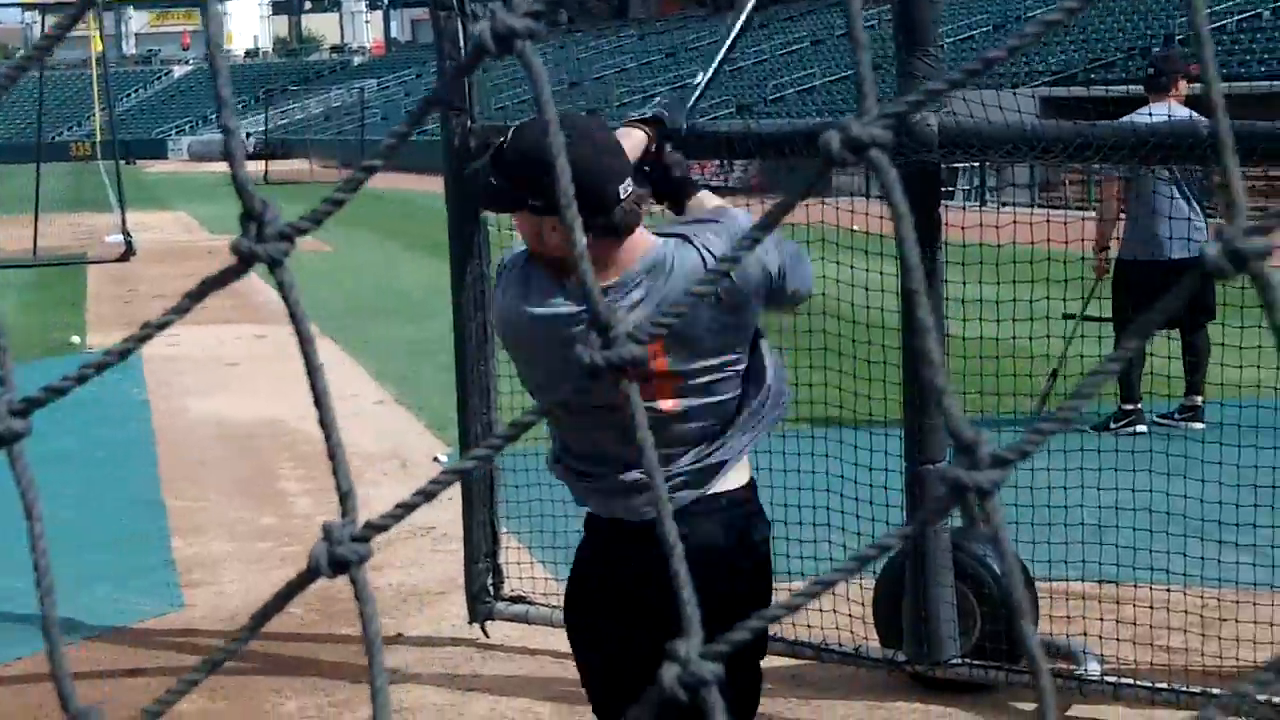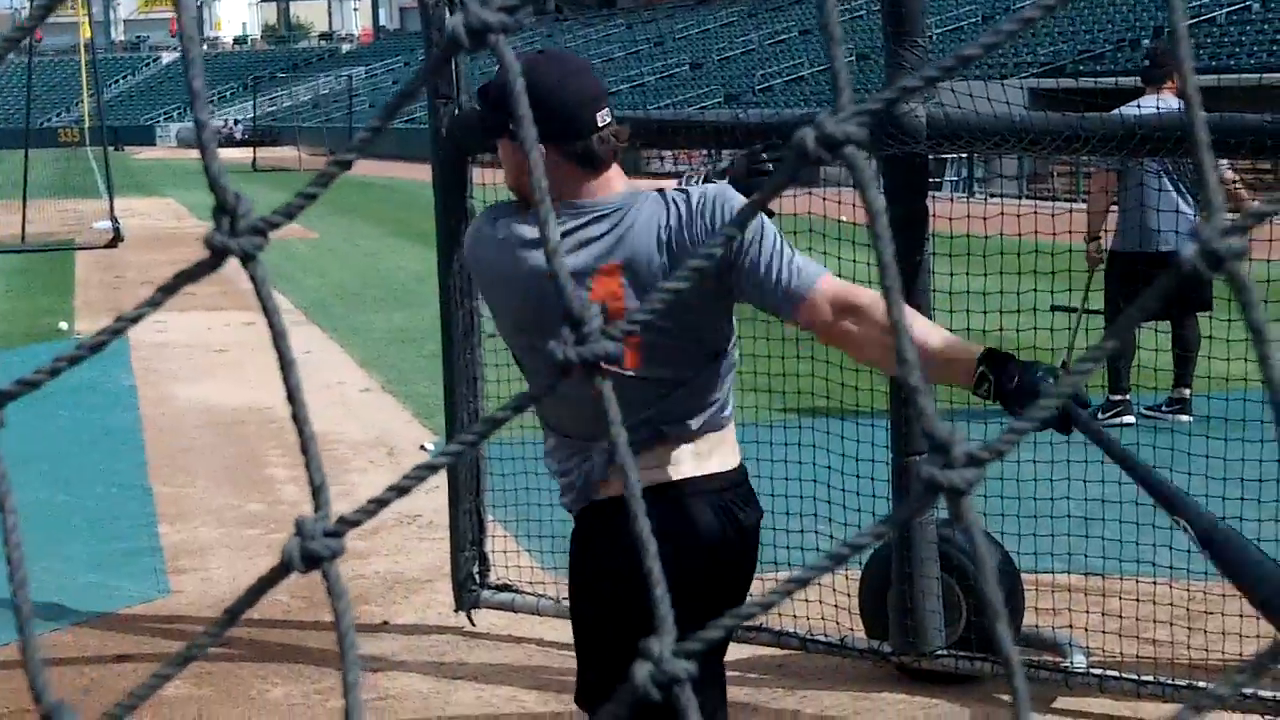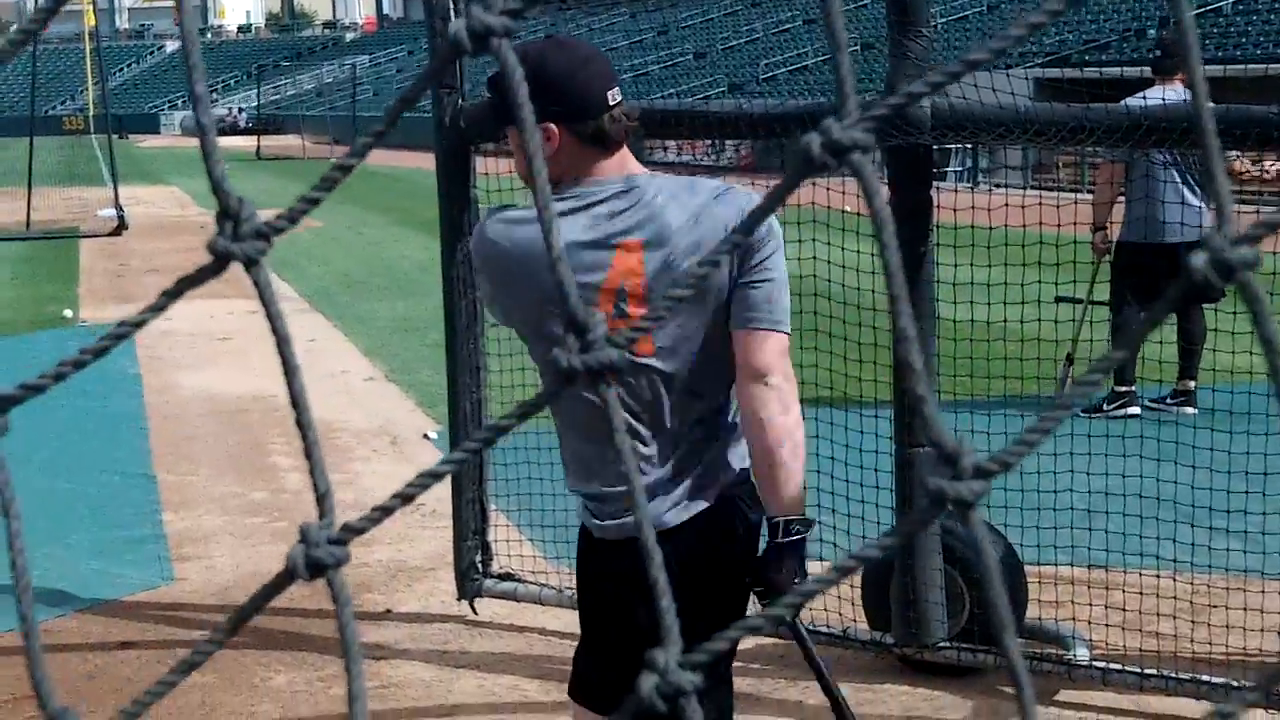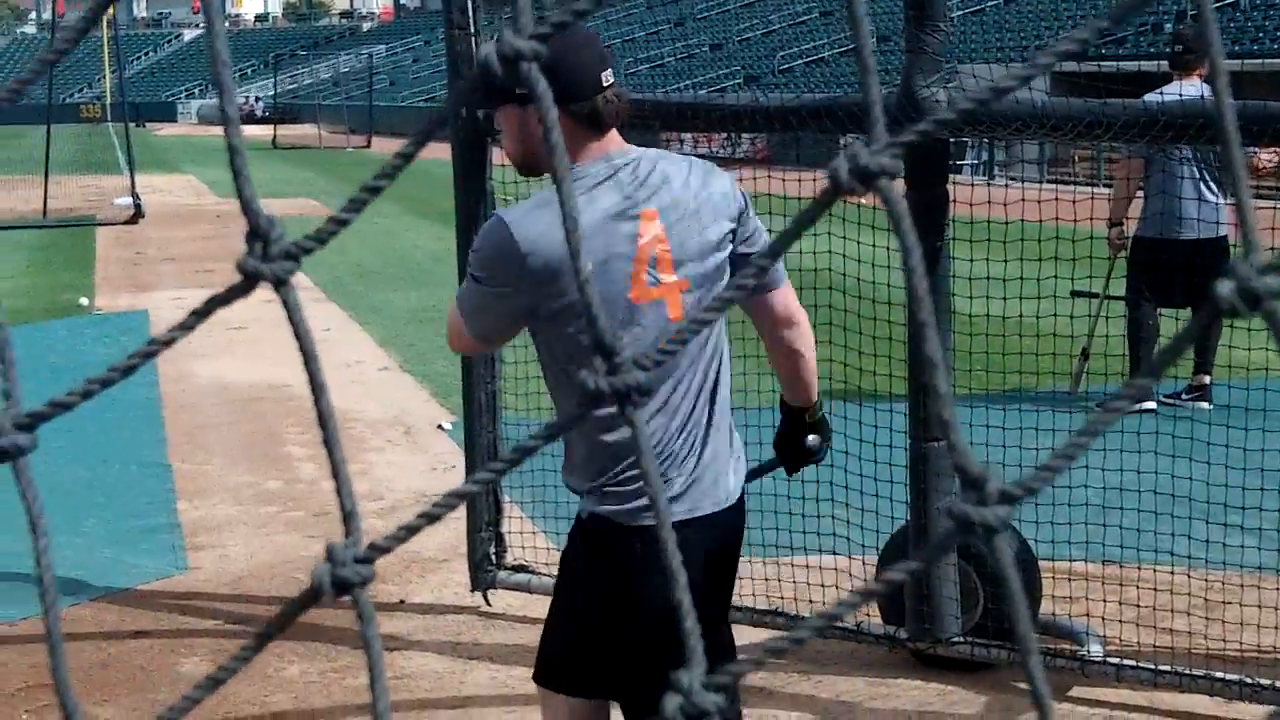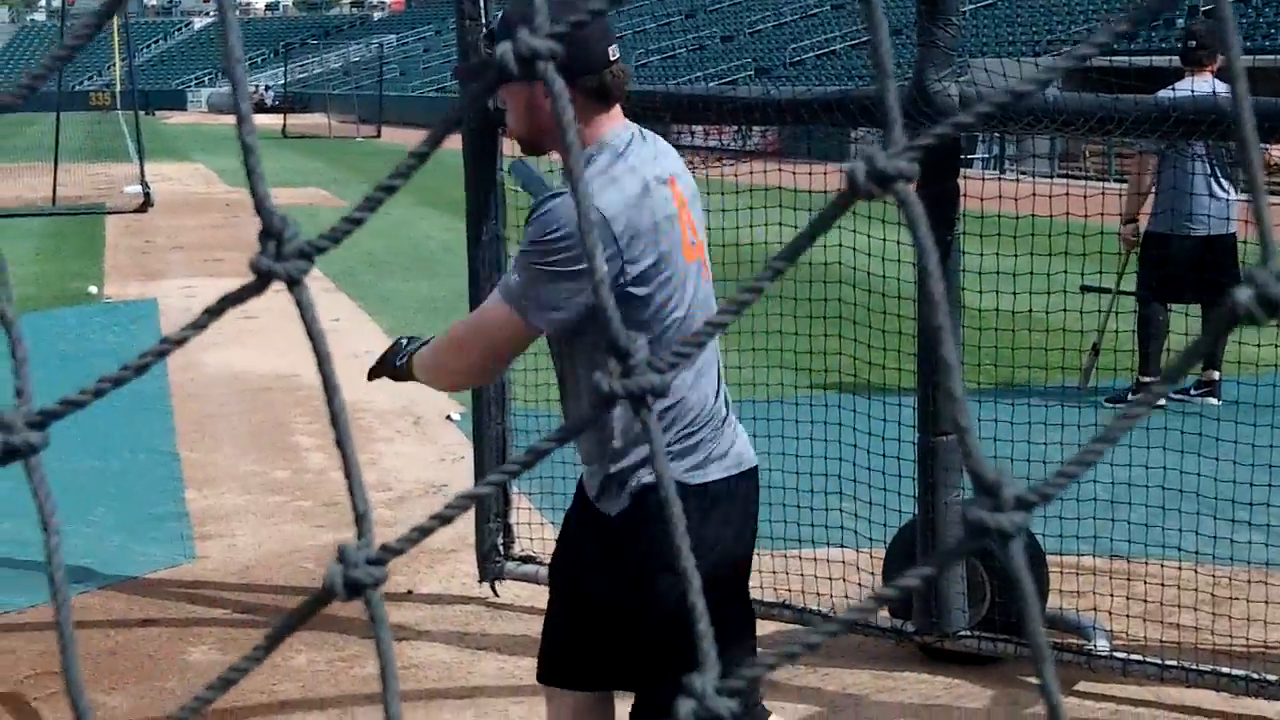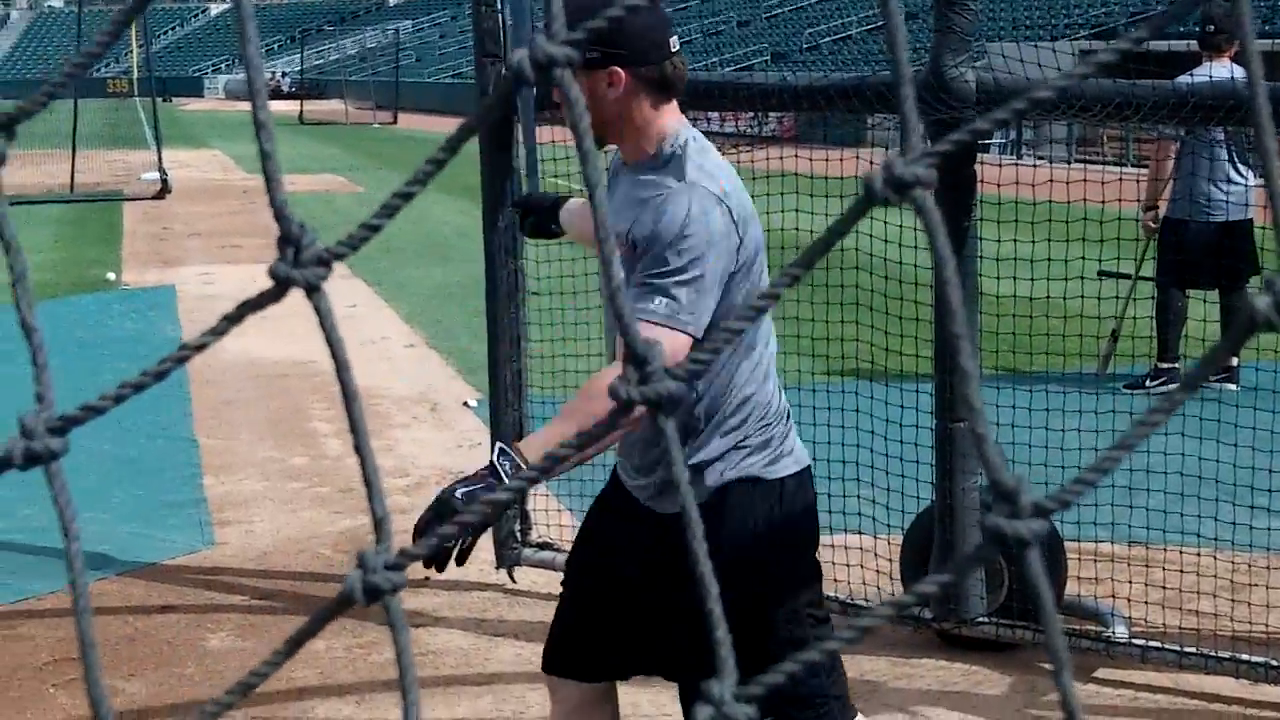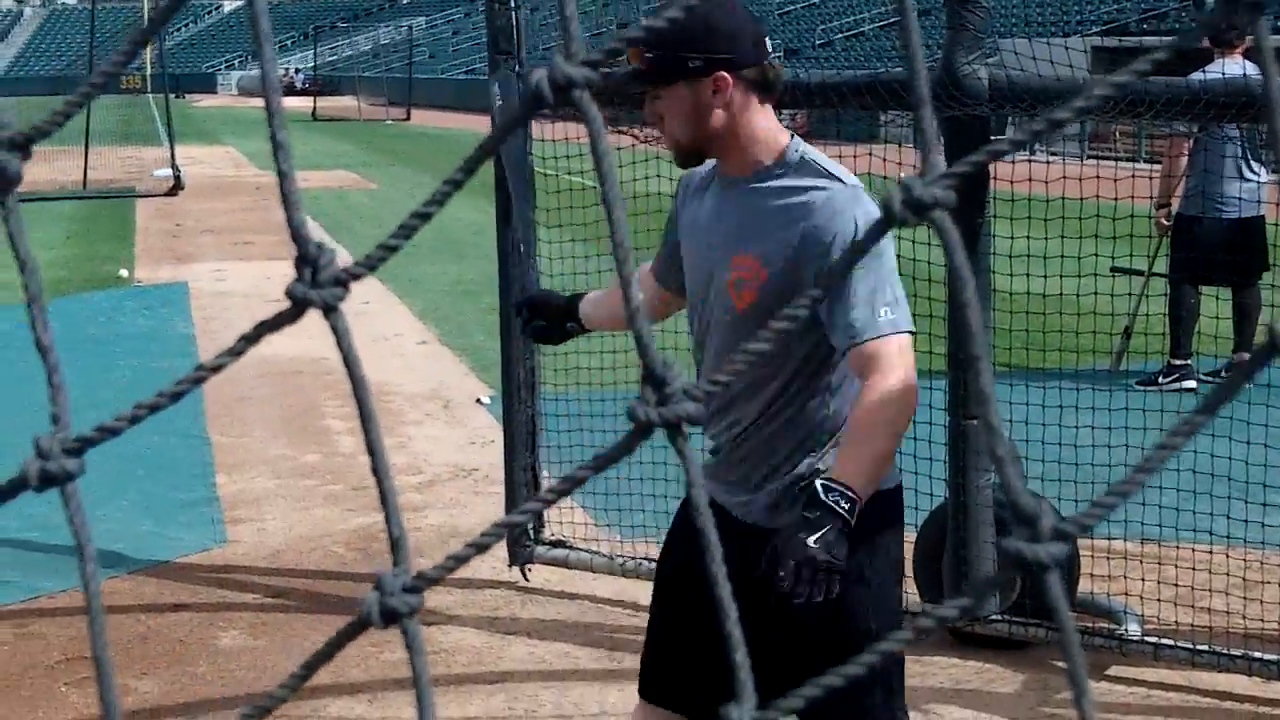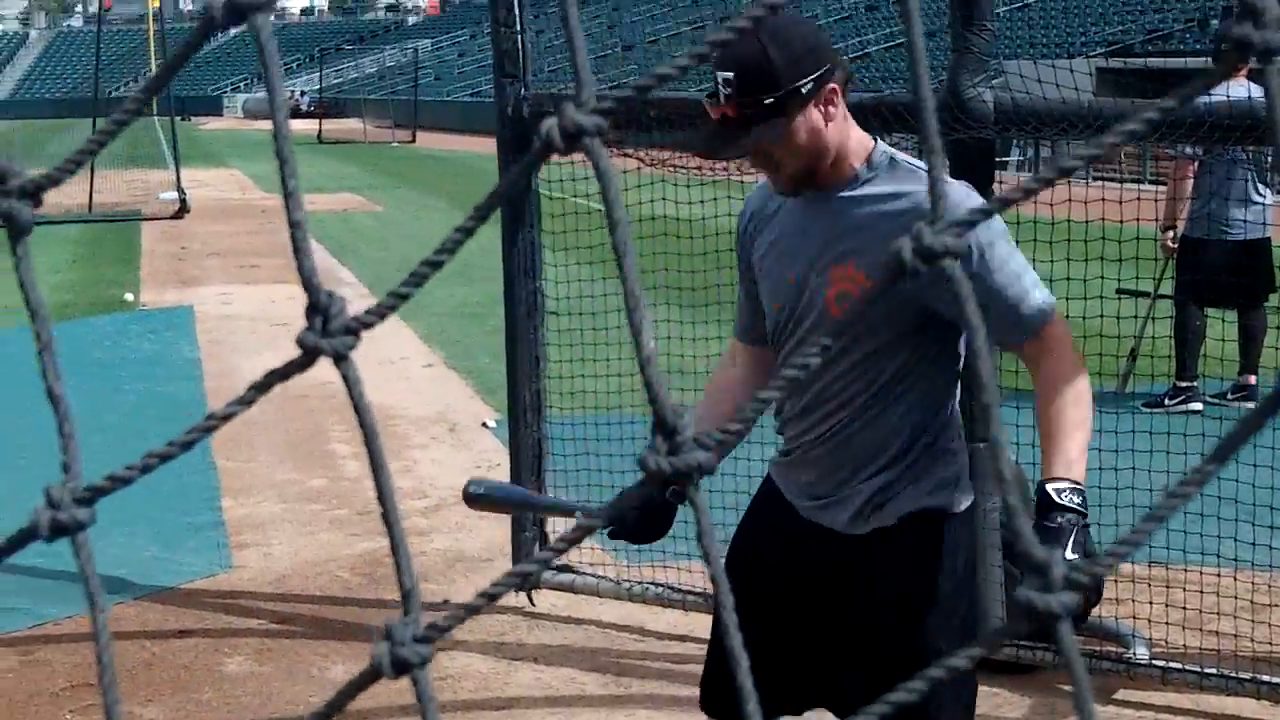
dt=0.2s
person 1, frame 1
left shoulder: (517, 296)
right shoulder: (730, 250)
right elbow: (791, 268)
left wrist: (633, 141)
right wrist: (687, 190)
left hip: (626, 546)
right hip: (738, 527)
person 1, frame 2
left shoulder: (491, 242)
right shoulder: (705, 220)
right elbow: (842, 310)
right wrist: (990, 367)
left hip: (618, 526)
right hip: (725, 506)
person 1, frame 3
left shoulder: (505, 242)
right shoulder: (731, 212)
right elbow: (767, 381)
right wrist: (788, 530)
left hip: (634, 530)
right hip: (726, 513)
person 1, frame 4
left shoulder: (519, 234)
right shoulder: (708, 184)
left elbow: (466, 337)
right elbow: (783, 314)
right wrist: (804, 413)
left hip: (645, 517)
right hip: (700, 498)
person 1, frame 5
left shoulder: (585, 206)
right shoulder: (650, 158)
left elbow: (478, 351)
left wrist: (408, 357)
left hip: (684, 499)
right hip: (619, 487)
person 1, frame 6
left shoulder: (691, 201)
right shoulder: (634, 167)
left wrist: (504, 469)
right wrist: (559, 211)
left hip: (741, 499)
right hip: (643, 486)
person 1, frame 7
left shoulder: (831, 214)
right shoulder: (700, 189)
left elbow: (891, 381)
left wrist: (828, 510)
right wrist: (575, 312)
left hip: (835, 515)
right hip: (726, 502)
person 1, frame 8
left shoulder: (935, 214)
right shoulder: (762, 211)
left elbow: (1056, 356)
left wrist: (1059, 500)
left hip: (908, 530)
right hip: (787, 508)
person 2, frame 1
left shoulder: (1126, 129)
right shoulder: (1201, 126)
left elbow: (1111, 194)
left wrist: (1101, 246)
left hip: (1141, 248)
right hip: (1193, 245)
left knee: (1130, 327)
right knee: (1193, 324)
left ankle: (1129, 410)
right ankle: (1193, 405)
person 2, frame 2
left shoulder: (1120, 118)
left elbow: (1102, 183)
right elbow: (1223, 177)
left wrist: (1093, 235)
right wrist: (1245, 200)
left hip: (1133, 239)
right hip: (1186, 236)
left knee: (1120, 316)
right knee: (1184, 314)
left ankle: (1118, 400)
right ankle: (1180, 397)
person 2, frame 3
left shoulder: (1129, 109)
left elbow: (1110, 174)
right elbow: (1231, 166)
left wrist: (1097, 227)
right wrist: (1255, 168)
left hip: (1141, 230)
right hip: (1192, 228)
left knee: (1126, 308)
right knee: (1189, 308)
left ankle: (1124, 392)
right ankle: (1185, 389)
person 2, frame 4
left shoulder: (1150, 104)
left elbow: (1130, 170)
left wrist: (1116, 222)
left hip: (1162, 226)
right hip: (1212, 224)
left knee: (1143, 303)
right knee: (1208, 304)
right ankle: (1201, 384)
person 2, frame 5
left shoulder: (1164, 100)
right shoulder: (1234, 99)
left elbow: (1144, 166)
left wrist: (1128, 218)
left hip: (1171, 222)
right hip: (1220, 220)
left knee: (1152, 299)
right knee: (1215, 301)
left ankle: (1147, 382)
right ankle: (1209, 380)
person 2, frame 6
left shoulder: (1184, 85)
left elbow: (1166, 152)
left wrist: (1150, 205)
left hip: (1190, 208)
right hip: (1238, 206)
left knee: (1172, 284)
right knee: (1234, 285)
left ankle: (1167, 367)
right ankle: (1228, 366)
person 2, frame 7
left shoulder: (1197, 82)
left elbow: (1179, 148)
left wrist: (1162, 202)
left hip: (1203, 204)
right hip: (1250, 202)
left knee: (1184, 280)
right knee: (1246, 282)
left ankle: (1180, 365)
right ankle: (1241, 361)
person 2, frame 8
left shoulder: (1202, 106)
right shoulder: (1268, 102)
left elbow: (1184, 171)
left wrist: (1168, 224)
left hip: (1209, 226)
right hip: (1256, 225)
left knee: (1190, 302)
right knee: (1252, 305)
left ankle: (1185, 388)
right ankle: (1247, 384)
